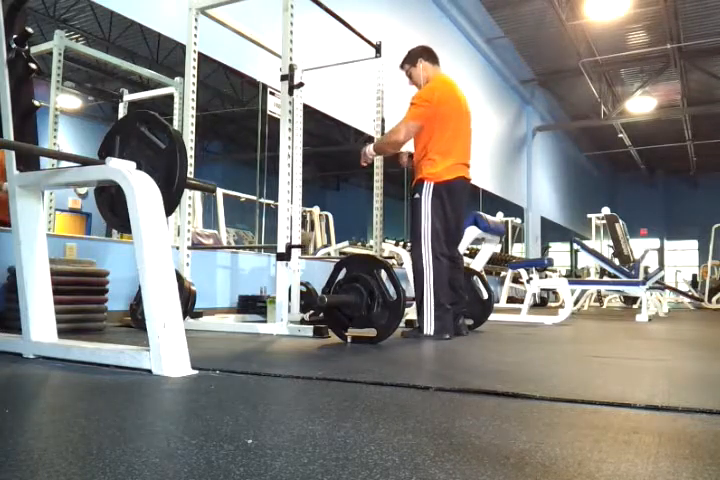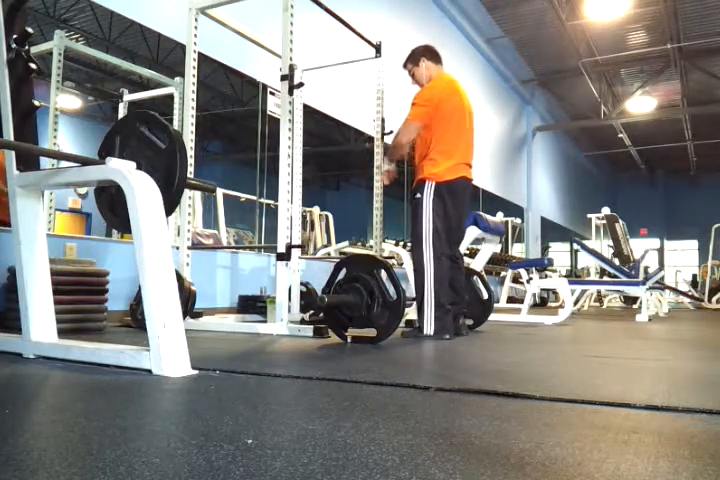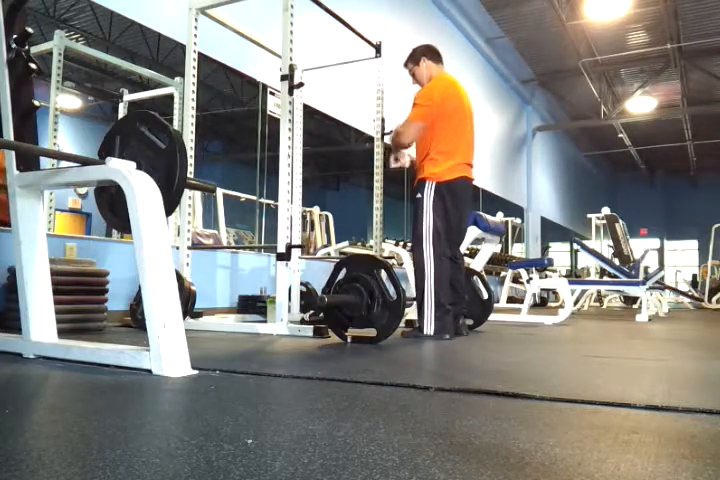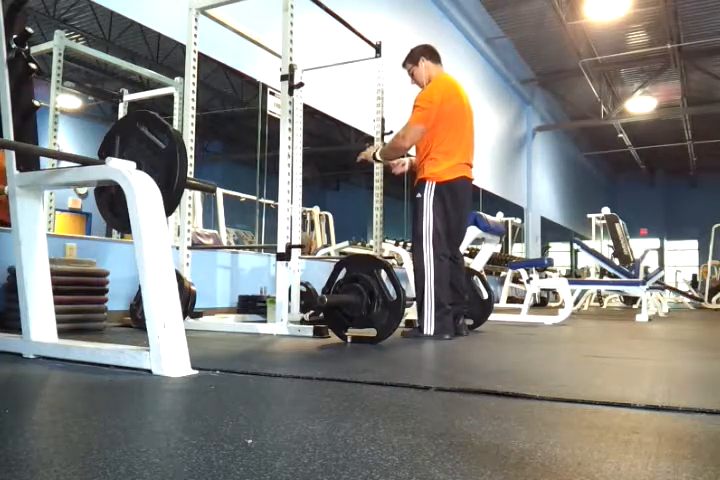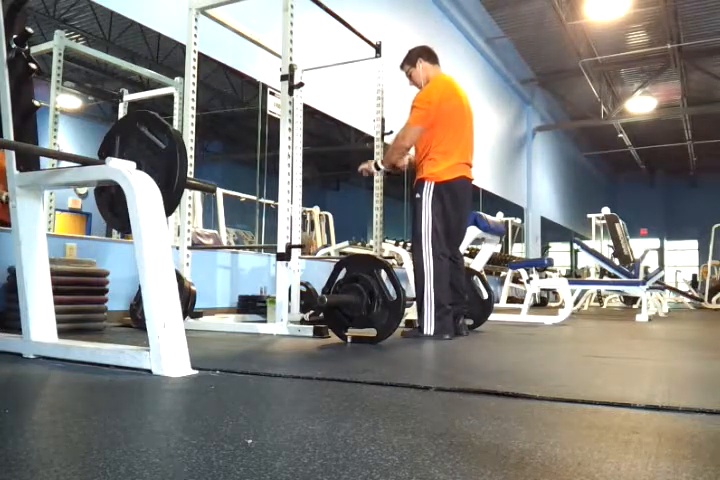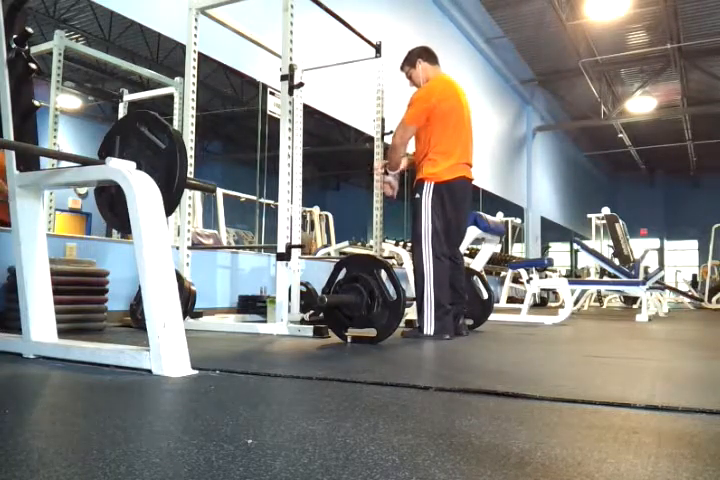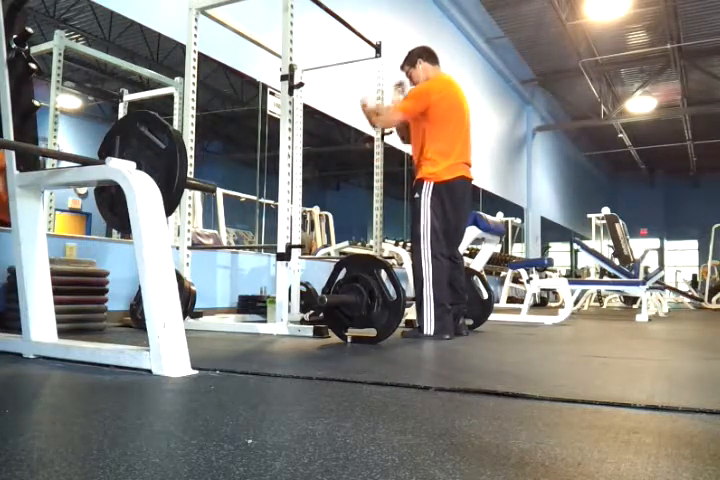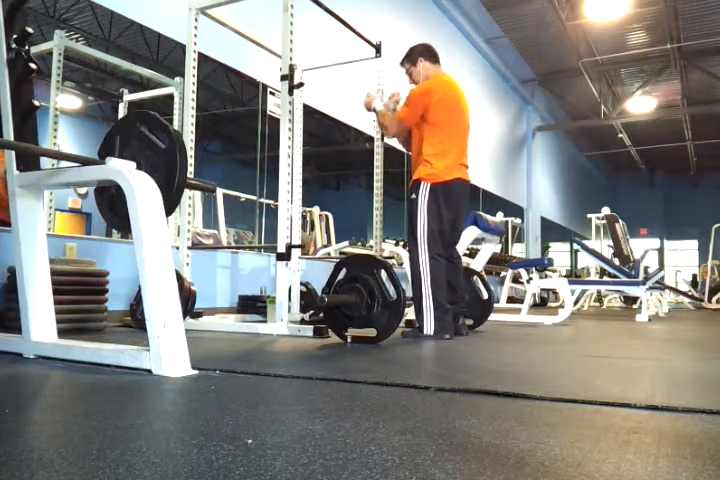
dt=0.4s
person 1, frame 1
left shoulder: (431, 92)
right shoulder: (455, 92)
left elbow: (400, 136)
left wrist: (371, 150)
right wrist: (416, 158)
left hip: (436, 181)
right hip: (456, 179)
left knee: (429, 251)
right knee: (447, 251)
left ankle: (433, 324)
right ankle: (454, 319)
person 1, frame 2
left shoulder: (433, 91)
right shoulder: (458, 91)
left elbow: (404, 138)
left wrist: (389, 163)
right wrist: (416, 148)
left hip: (437, 181)
right hip: (459, 179)
left knee: (430, 250)
right knee: (449, 251)
left ankle: (434, 324)
right ankle: (454, 319)
person 1, frame 3
left shoulder: (433, 90)
right shoulder: (458, 91)
left elbow: (405, 136)
left wrist: (395, 148)
right wrist: (413, 158)
left hip: (438, 181)
right hip: (459, 179)
left knee: (430, 251)
right knee: (449, 251)
left ankle: (435, 324)
right ankle: (455, 319)
person 1, frame 4
left shoulder: (433, 92)
right shoulder: (457, 91)
left elbow: (406, 139)
left wrist: (378, 154)
right wrist: (411, 162)
left hip: (438, 182)
right hip: (459, 180)
left knee: (430, 252)
right knee: (448, 251)
left ankle: (434, 324)
right ankle: (454, 319)
person 1, frame 5
left shoulder: (432, 92)
right shoulder: (456, 91)
left elbow: (405, 140)
left wrist: (379, 165)
right wrist: (412, 159)
left hip: (437, 182)
right hip: (458, 180)
left knee: (430, 252)
right knee: (449, 251)
left ankle: (434, 324)
right ankle: (454, 319)
person 1, frame 6
left shoulder: (429, 92)
right shoulder: (455, 91)
left elbow: (400, 139)
left wrist: (391, 174)
right wrist: (403, 162)
left hip: (437, 181)
right hip: (459, 180)
left knee: (430, 252)
right knee: (449, 251)
left ankle: (435, 324)
right ankle: (455, 319)
person 1, frame 7
left shoulder: (428, 90)
right shoulder: (454, 90)
left elbow: (382, 120)
right elbow: (413, 136)
left wrist: (367, 107)
right wrist: (399, 104)
left hip: (436, 181)
right hip: (459, 180)
left knee: (429, 252)
right knee: (449, 251)
left ankle: (435, 324)
right ankle: (455, 319)
person 1, frame 8
left shoulder: (427, 90)
right shoulder: (455, 92)
left elbow: (393, 130)
left wrist: (378, 108)
right wrist: (393, 111)
left hip: (433, 182)
right hip: (456, 181)
left knee: (427, 252)
right knee: (446, 251)
left ankle: (434, 324)
right ankle: (455, 319)
